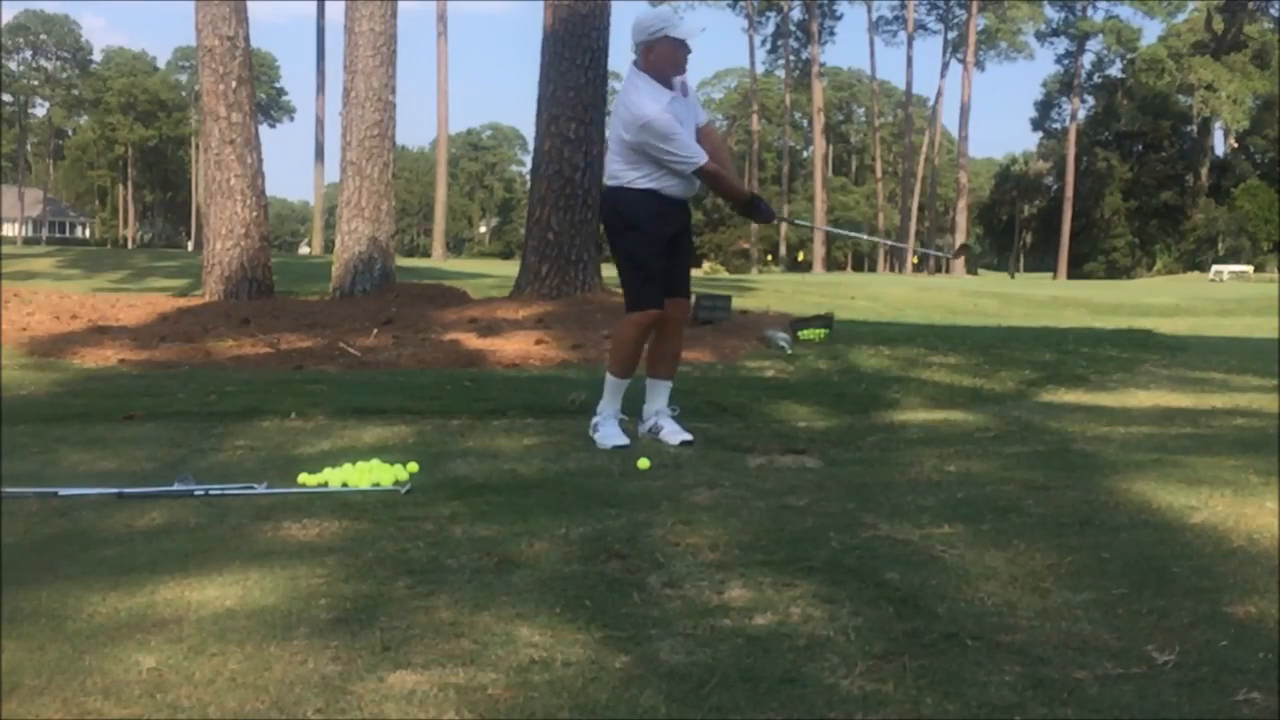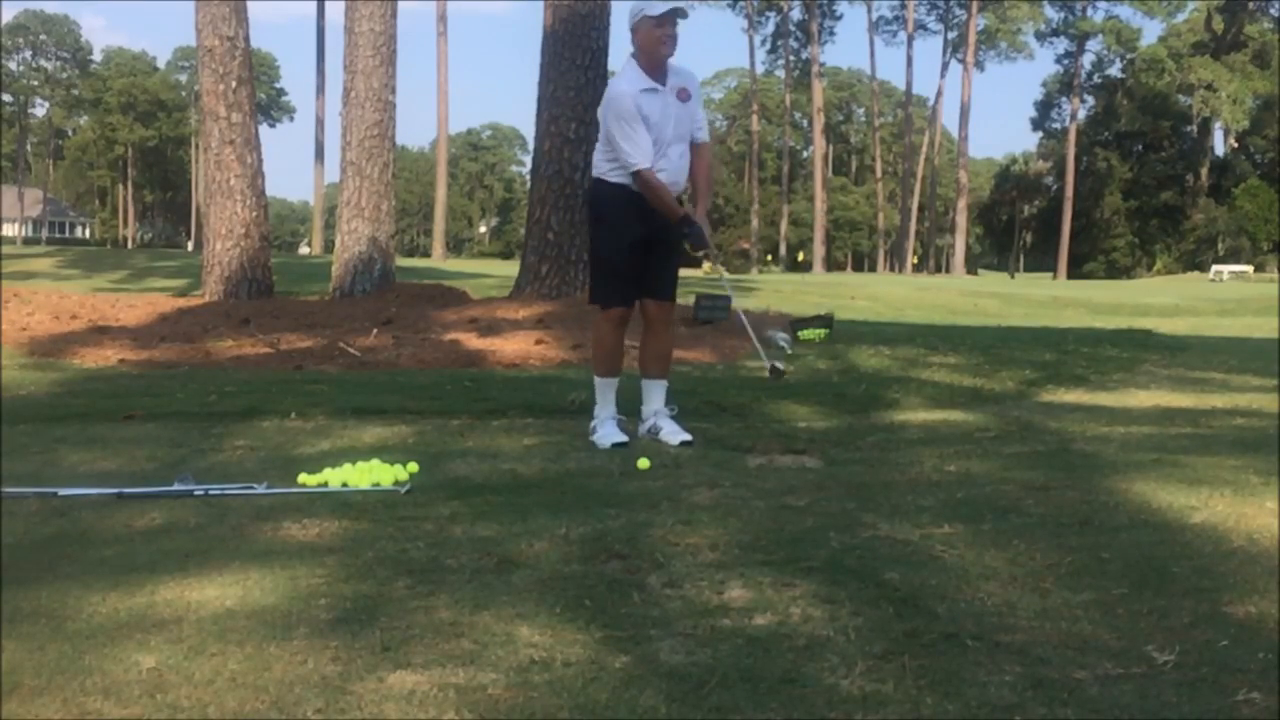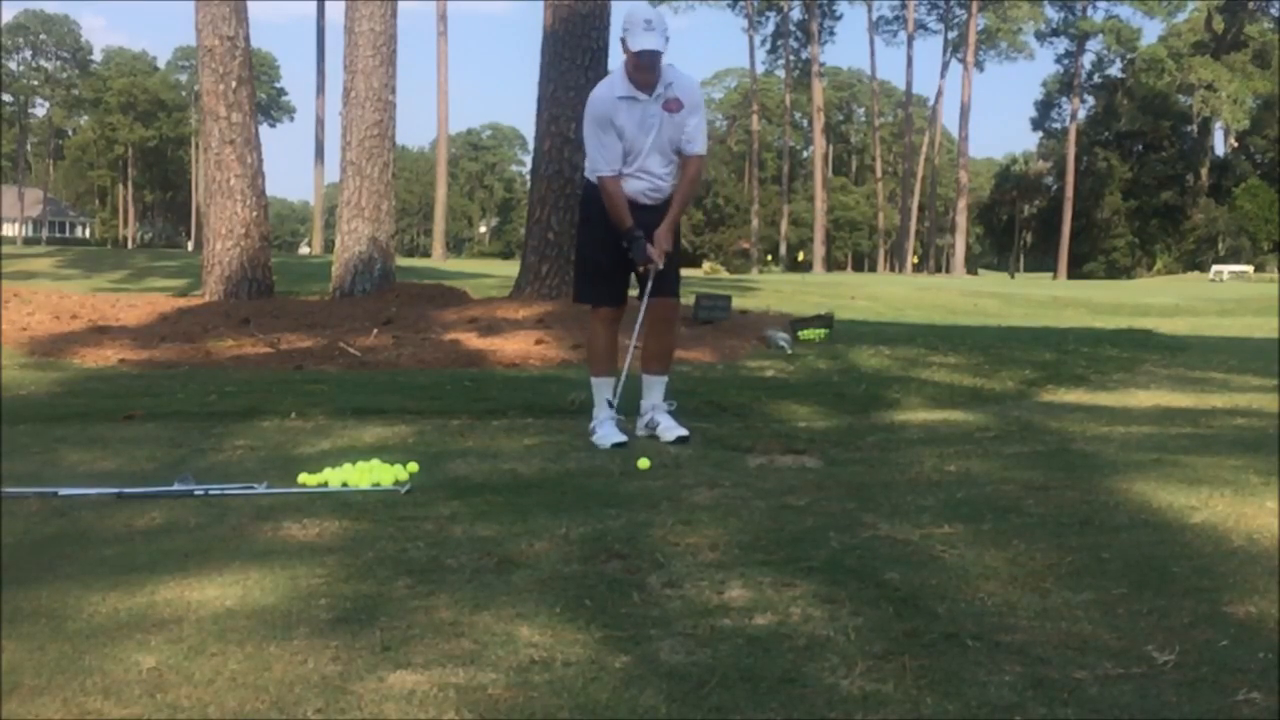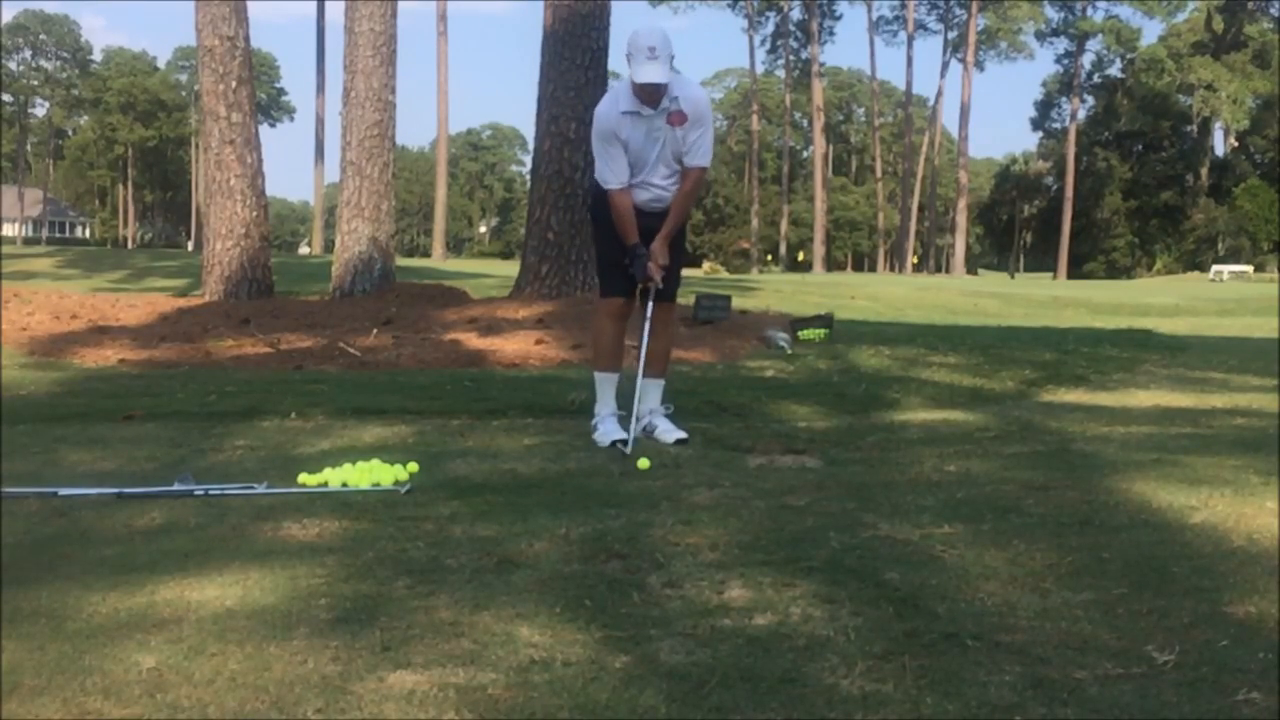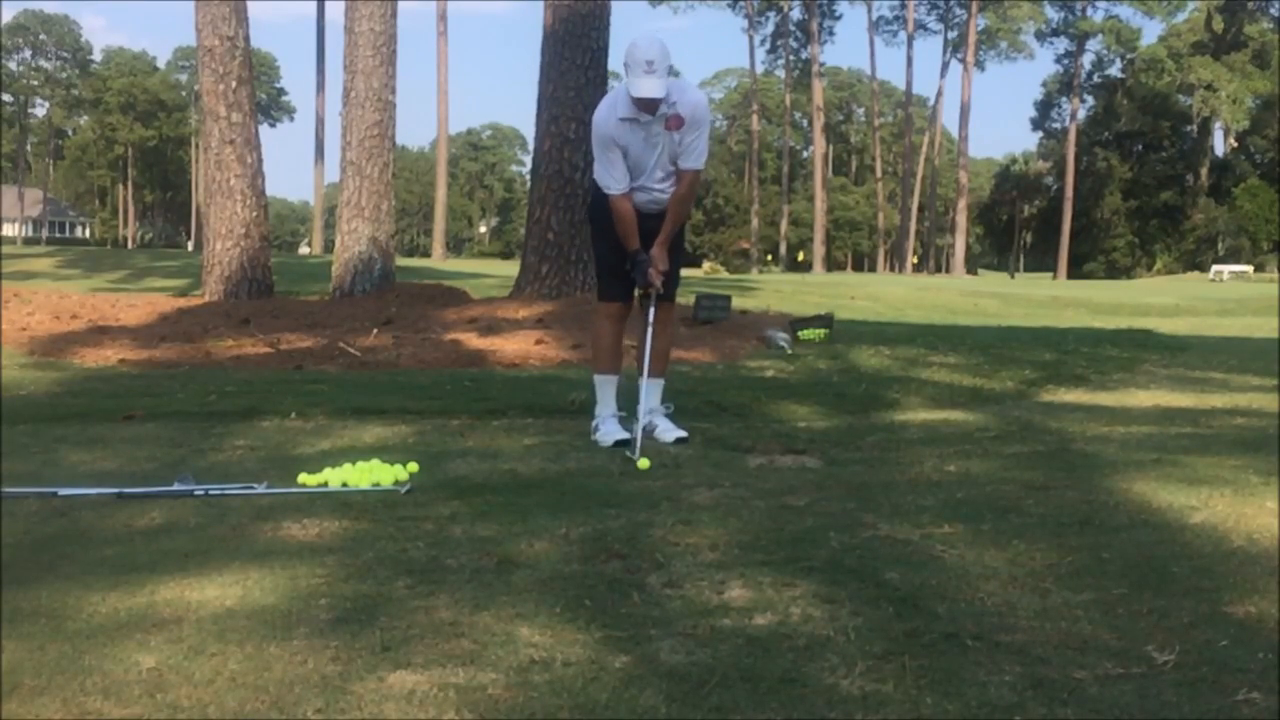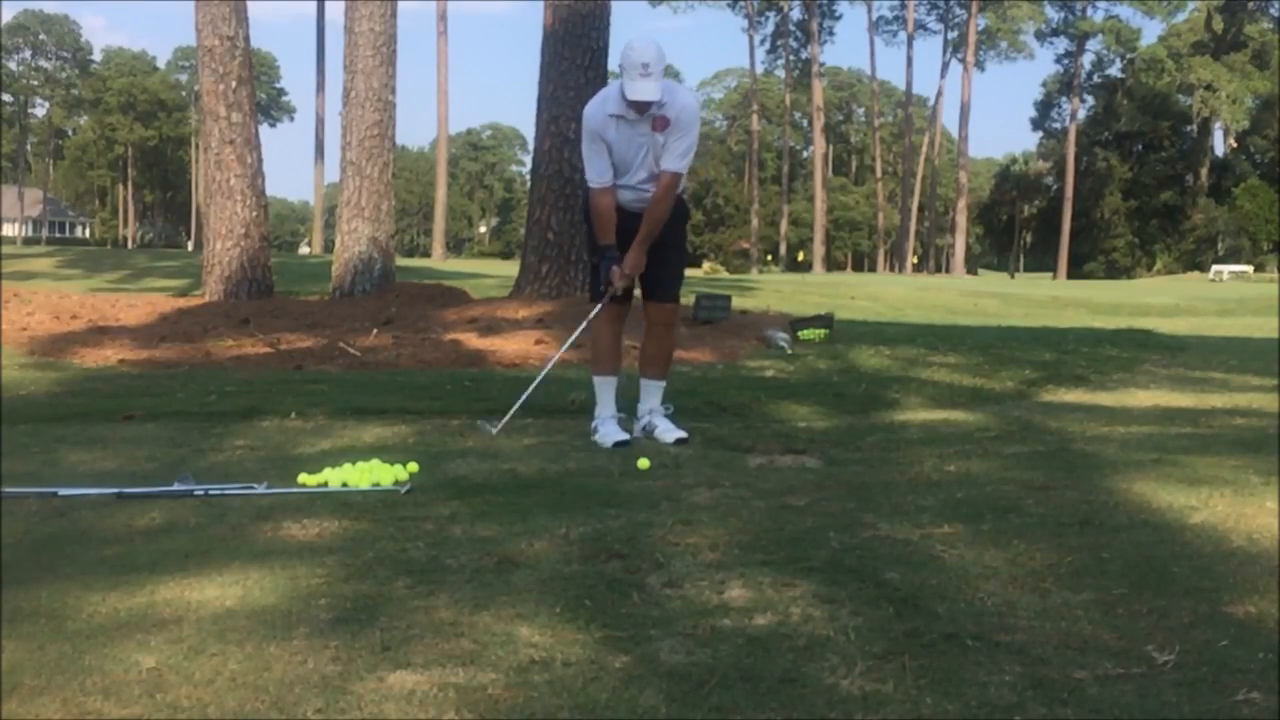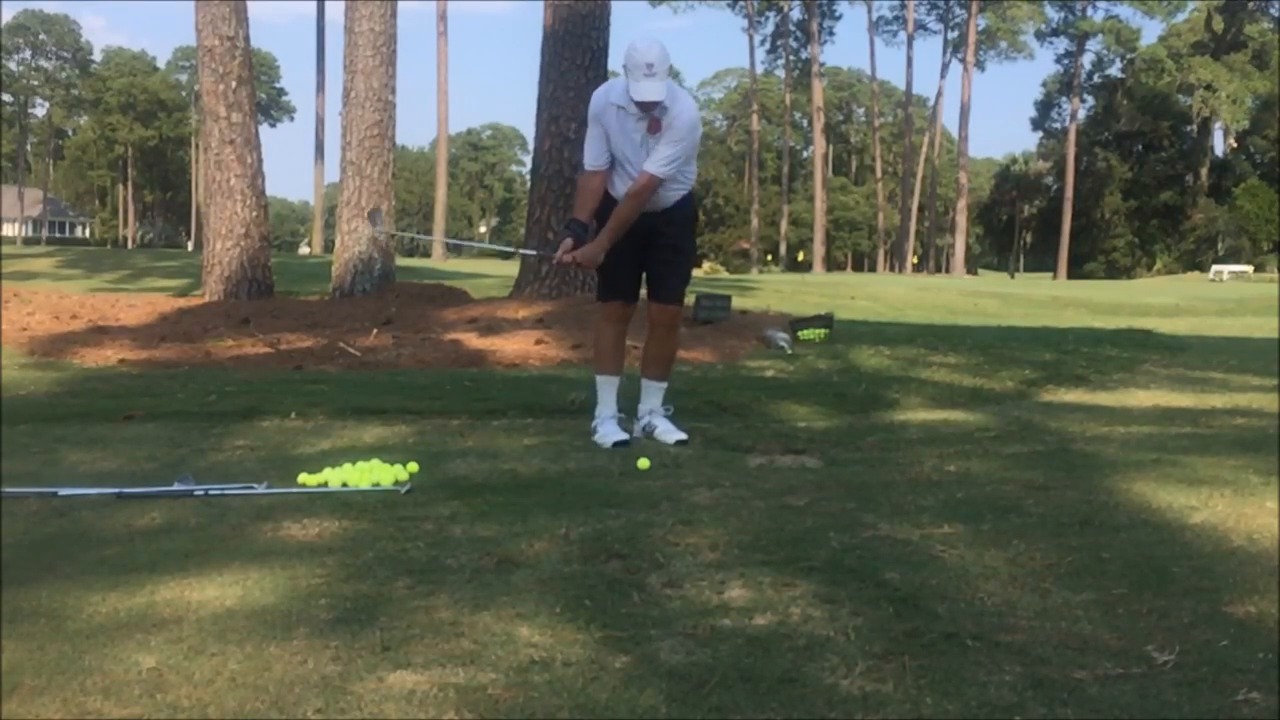
dt=0.3s
person 1, frame 1
left shoulder: (673, 79)
right shoulder: (647, 111)
left elbow: (706, 133)
right elbow: (703, 168)
left wrist: (738, 192)
right wrist: (750, 201)
left hip: (673, 207)
right hip: (636, 210)
left knee: (677, 311)
right knee: (646, 312)
left ankle: (656, 414)
right ankle: (606, 415)
person 1, frame 2
left shoulder: (687, 81)
right shoulder: (623, 93)
left elbow: (700, 148)
right elbow: (643, 173)
left wrist: (701, 210)
right wrist: (685, 221)
left hip: (663, 210)
right hip: (619, 205)
left knee: (661, 311)
right knee: (616, 310)
left ankle: (655, 414)
right ankle: (605, 416)
person 1, frame 3
left shoulder: (687, 91)
right shoulder: (603, 100)
left elbow: (693, 162)
right elbow: (608, 178)
left wrist: (667, 227)
right wrist: (632, 238)
left hip: (661, 209)
right hip: (608, 210)
left knee: (665, 307)
right knee: (606, 310)
left ankle: (653, 409)
right ankle: (603, 416)
person 1, frame 4
left shoulder: (695, 100)
right shoulder: (609, 112)
left elbow: (694, 175)
right elbow: (618, 191)
left wrist: (663, 241)
right wrist: (635, 252)
left hip: (668, 212)
right hip: (616, 211)
left knee: (663, 310)
right knee: (614, 305)
left ankle: (651, 412)
right ankle: (605, 414)
person 1, frame 5
left shoulder: (693, 103)
right shoulder: (607, 117)
left elbow: (687, 180)
right elbow: (619, 197)
left wrist: (662, 246)
right wrist: (637, 258)
left hip: (667, 211)
right hip: (614, 212)
left knee: (663, 308)
right knee: (613, 308)
left ankle: (651, 411)
right ankle: (605, 414)
person 1, frame 6
left shoulder: (683, 105)
right shoulder: (597, 112)
left elbow: (667, 184)
right elbow: (601, 190)
left wrist: (639, 251)
right wrist: (609, 255)
left hip: (664, 214)
right hip: (611, 213)
left knee: (664, 312)
right knee: (610, 309)
left ankle: (651, 412)
right ankle: (605, 415)
person 1, frame 7
left shoulder: (683, 113)
right shoulder: (603, 101)
left elbow: (645, 186)
right elbow: (594, 172)
left wrist: (600, 244)
right wrist: (576, 230)
left hip: (672, 214)
right hip: (615, 208)
left knee: (667, 315)
right knee: (614, 310)
left ankle: (650, 413)
right ankle: (606, 415)
